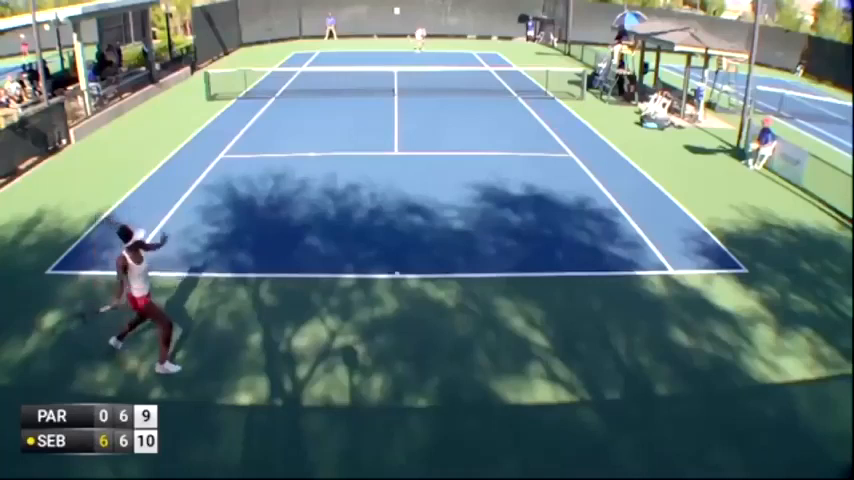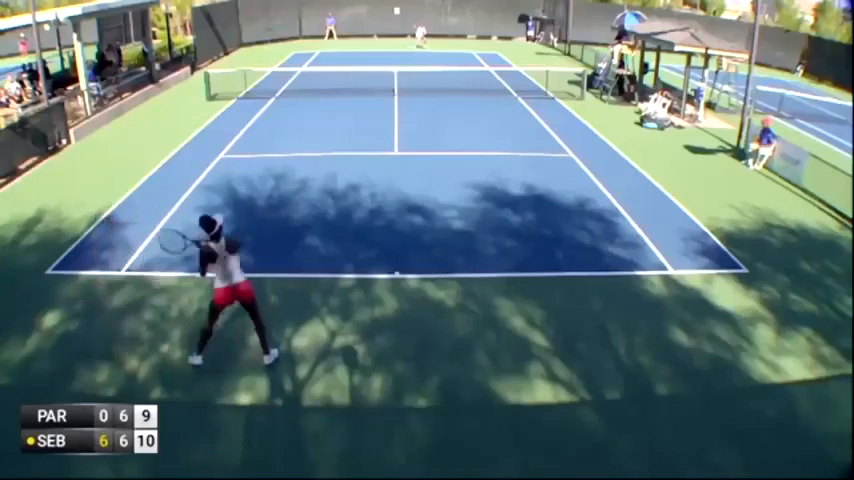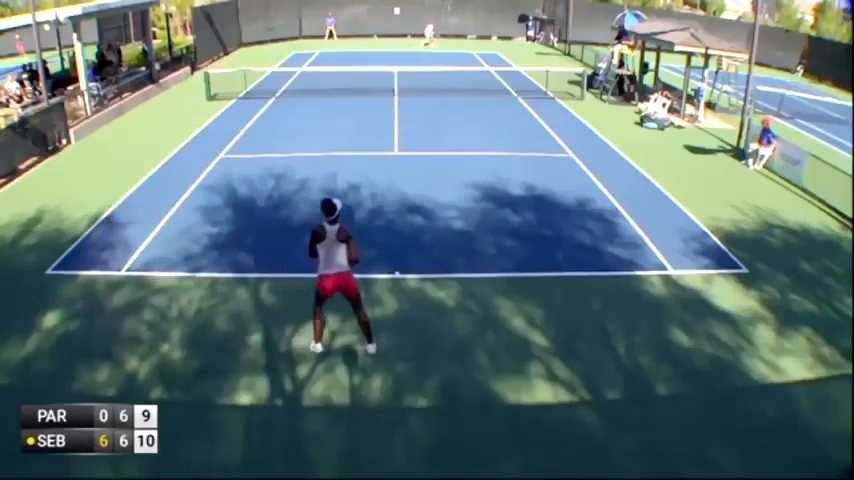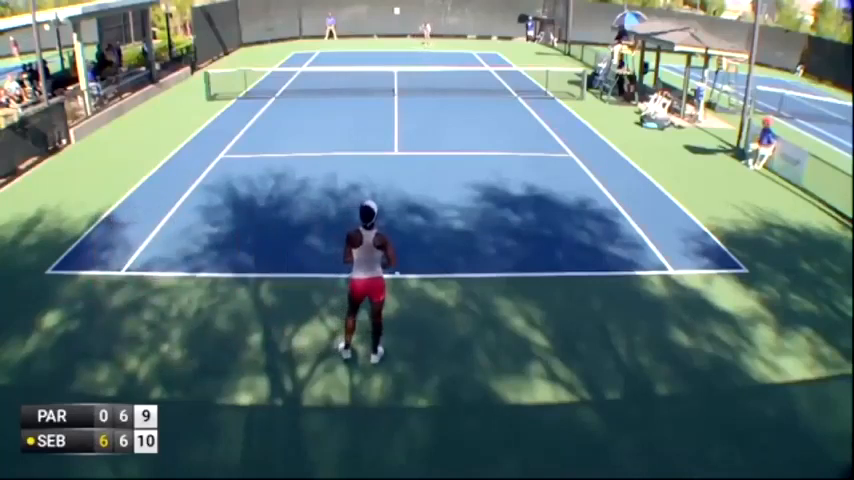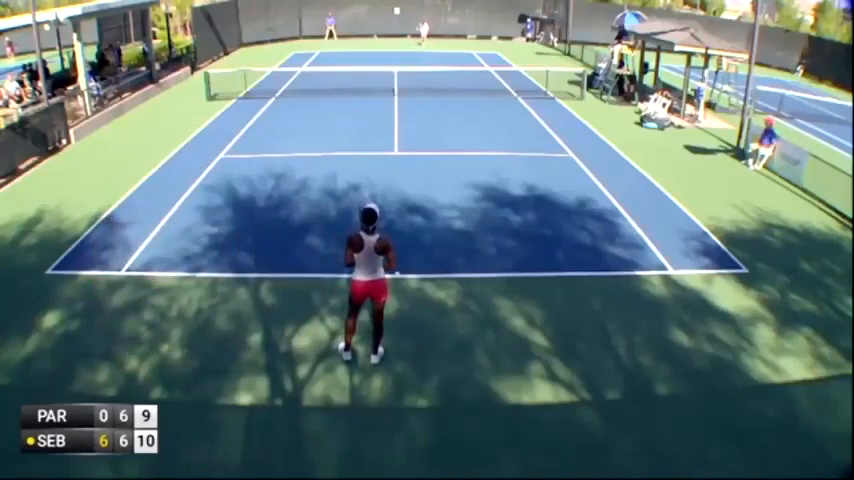
dt=0.7s
person 1, frame 1
left shoulder: (139, 247)
right shoulder: (122, 260)
left elbow: (149, 247)
right elbow: (121, 282)
left wrist: (161, 244)
right wrist: (118, 298)
left hip: (143, 293)
right hip: (139, 298)
left knee: (141, 317)
right knee: (166, 324)
left ankle: (117, 339)
right ankle: (162, 363)
person 1, frame 2
left shoulder: (205, 251)
right shoulder: (230, 243)
left elbow: (203, 273)
left hip: (223, 290)
right hip: (242, 286)
left knee: (210, 322)
right knee: (256, 319)
left ankle: (198, 355)
right ankle: (267, 354)
person 1, frame 3
left shoulder: (316, 231)
right shoulder: (345, 233)
left elbow: (312, 254)
right elbow: (355, 259)
left hip: (325, 278)
right hip: (344, 276)
left knee: (318, 307)
right knee: (358, 309)
left ankle: (317, 343)
right ankle: (370, 343)
person 1, frame 4
left shoulder: (352, 236)
right shoulder: (381, 239)
left elbow: (347, 259)
right elbow: (392, 262)
left hip: (357, 282)
right hip: (376, 282)
left knee: (351, 314)
right knee: (376, 317)
left ankle: (346, 348)
right ankle: (375, 353)
person 1, frame 5
left shoulder: (353, 239)
right shoulder: (383, 242)
left elbow: (348, 262)
right elbow: (392, 266)
right wrist: (380, 264)
left hip: (359, 283)
right hip: (378, 283)
left knee: (352, 315)
right knee: (378, 318)
left ankle: (346, 349)
right ankle: (375, 353)
